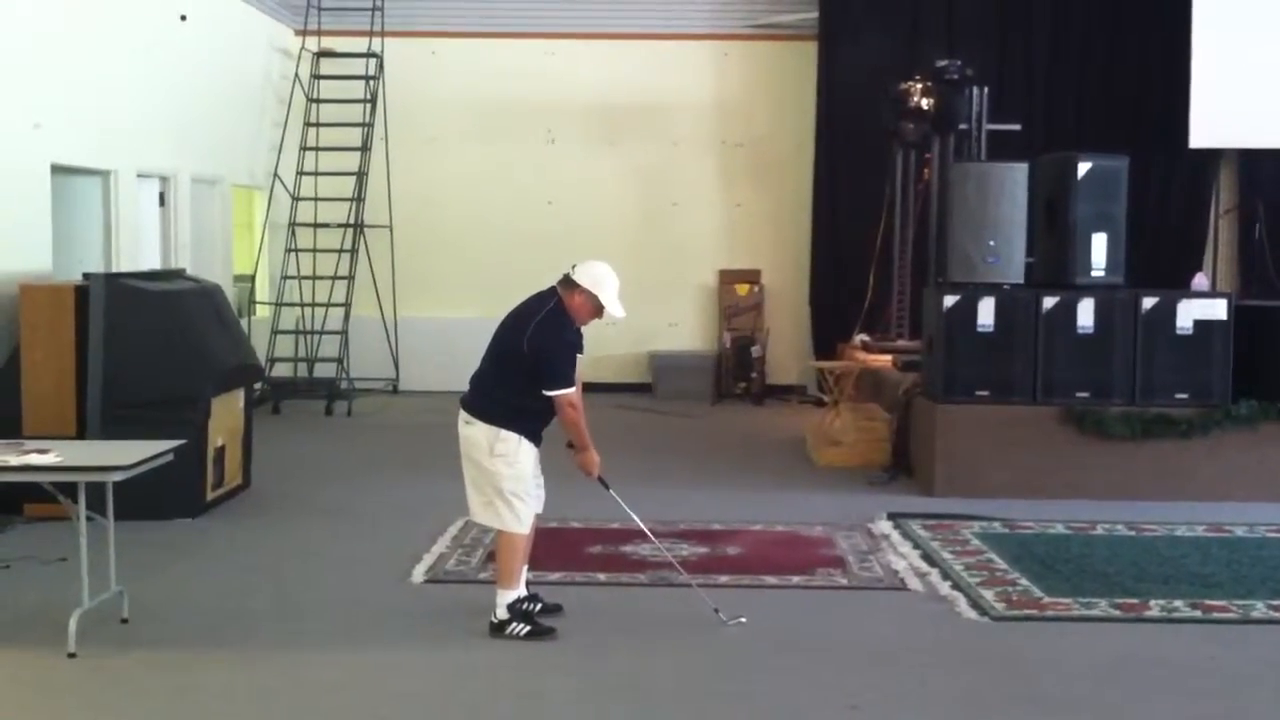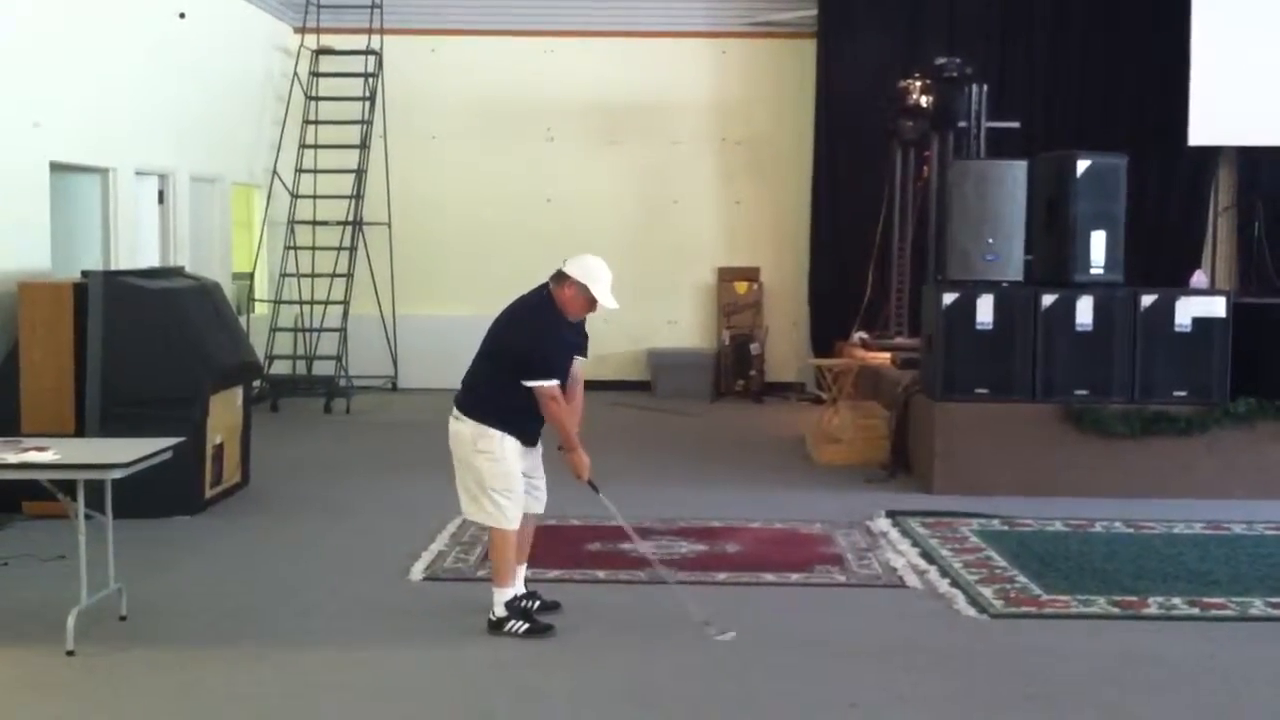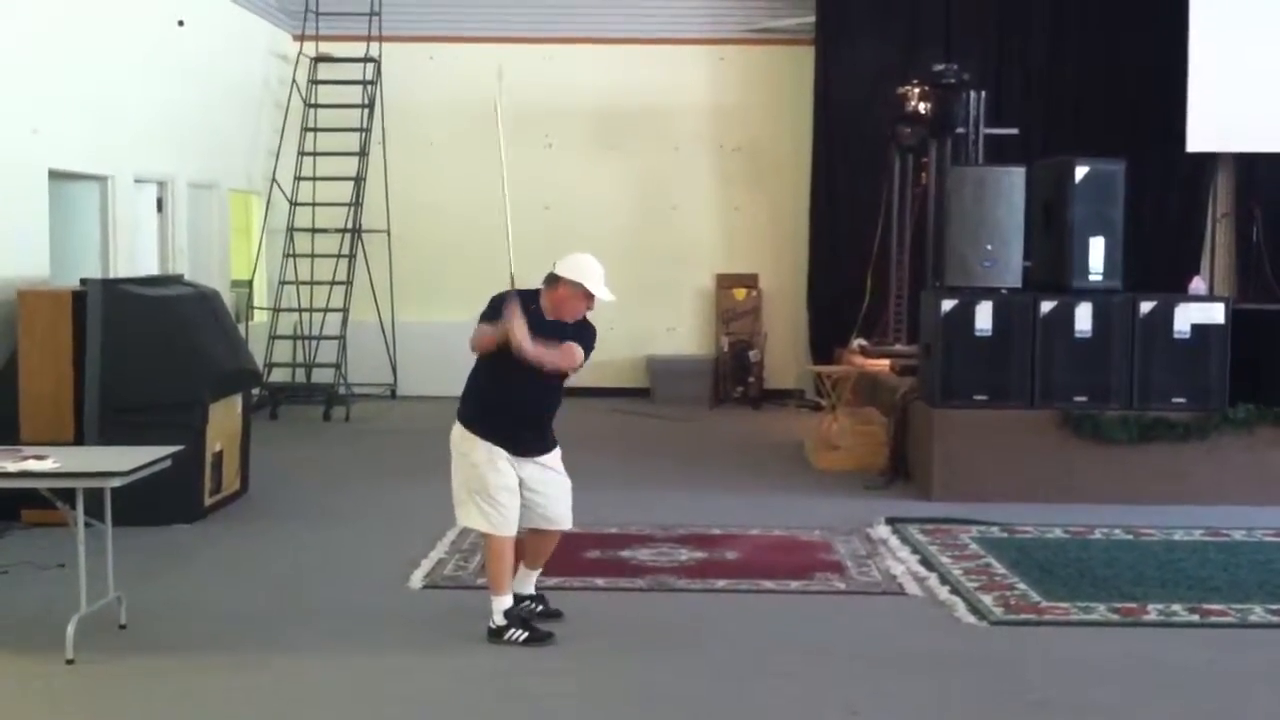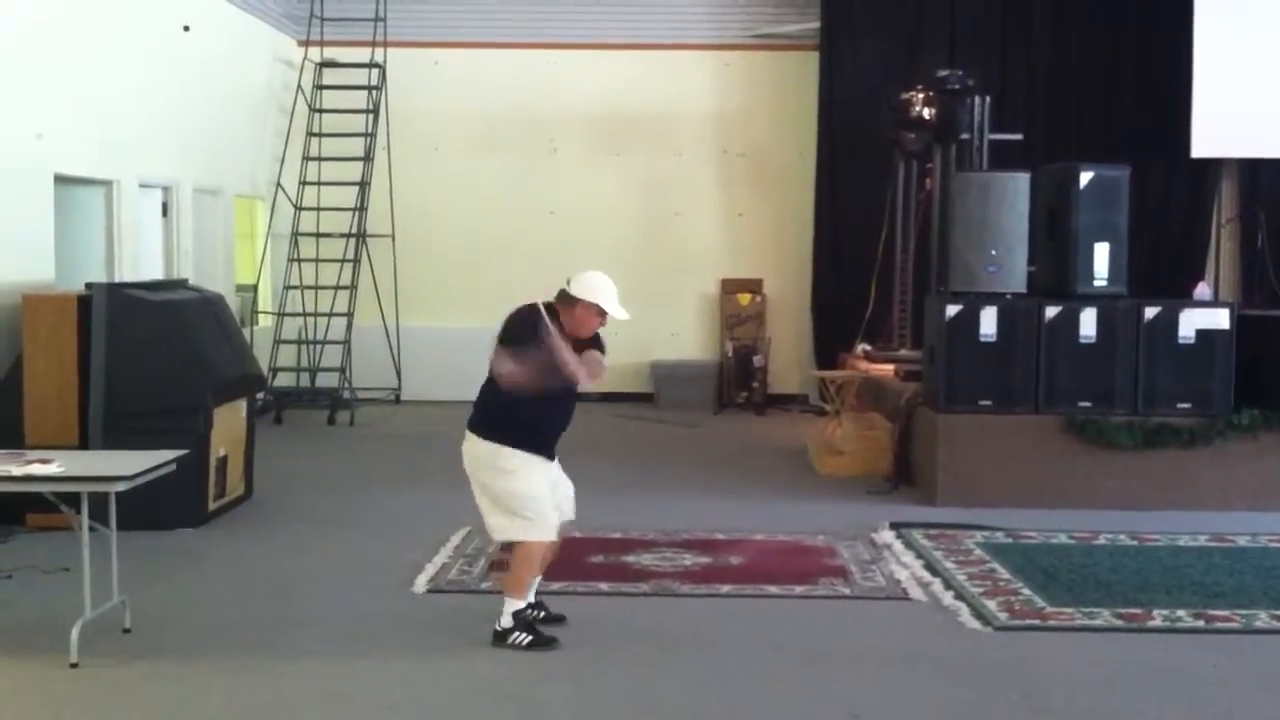
dt=0.5s
person 1, frame 1
left shoulder: (556, 313)
right shoulder: (550, 329)
left elbow: (571, 385)
right elbow: (565, 402)
left wrist: (580, 441)
right wrist: (586, 449)
left hip: (512, 425)
right hip: (497, 429)
left knee: (528, 511)
right knee: (514, 518)
left ankle: (518, 594)
right ankle: (506, 613)
person 1, frame 2
left shoulder: (570, 320)
right shoulder: (531, 321)
left elbow: (574, 380)
right elbow: (548, 397)
left wrist: (572, 438)
right wrist: (575, 450)
left hip: (522, 430)
right hip: (487, 427)
left knee: (527, 509)
right knee: (506, 516)
left ankle: (517, 591)
right ankle: (503, 610)
person 1, frame 3
left shoulder: (581, 331)
right shoulder: (507, 304)
left elbow: (567, 360)
right elbow: (479, 343)
left wrist: (530, 346)
right wrist: (504, 331)
left hip: (538, 444)
right hip: (484, 438)
left knee: (552, 521)
right knee: (501, 526)
left ankle: (523, 592)
right ankle: (502, 618)
person 1, frame 4
left shoulder: (587, 338)
right shoulder: (527, 323)
left elbow: (590, 374)
right elbow: (503, 373)
left wrist: (567, 360)
right wrist: (540, 362)
left hip: (533, 447)
right hip: (500, 447)
left knee: (554, 518)
right knee: (535, 531)
left ankle: (524, 601)
right ankle: (509, 623)
